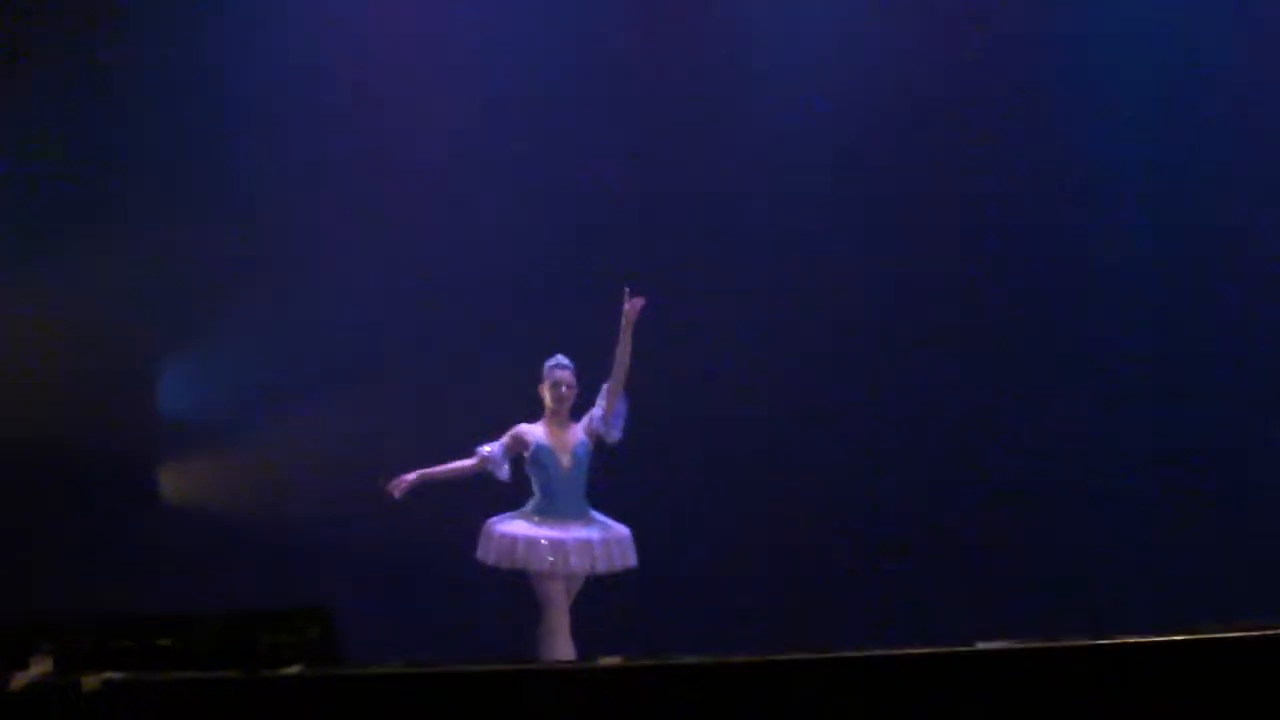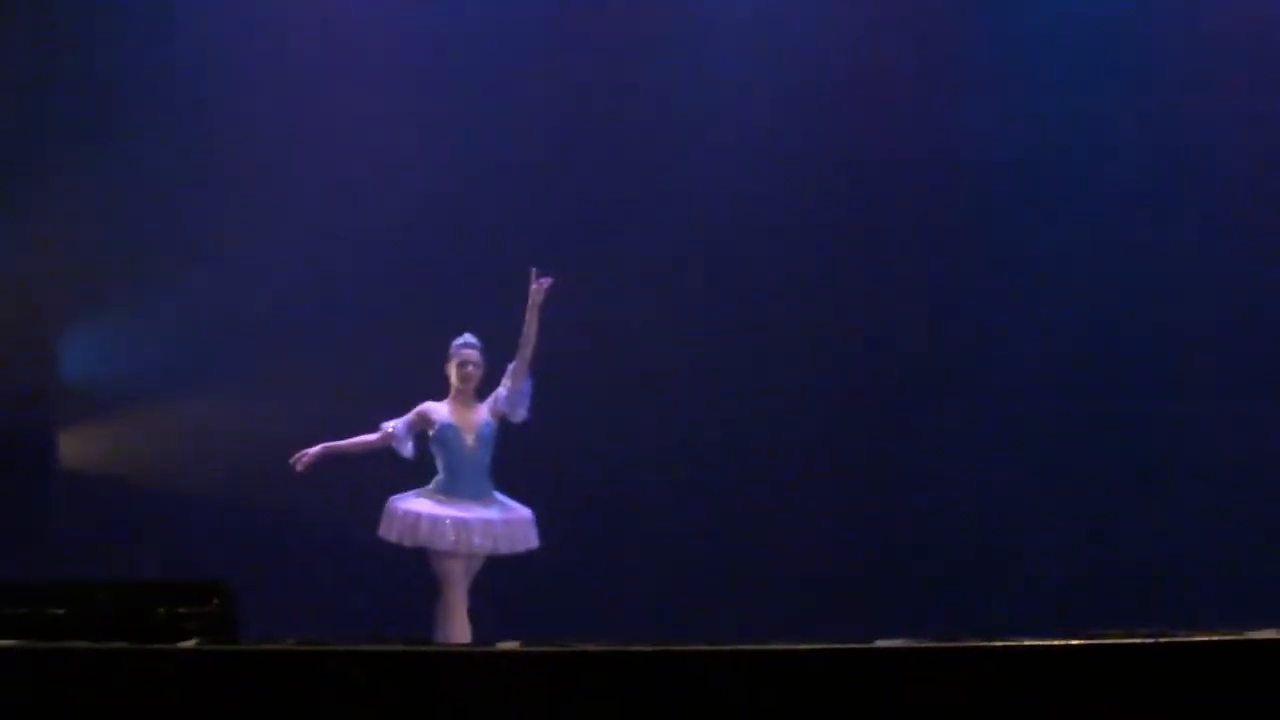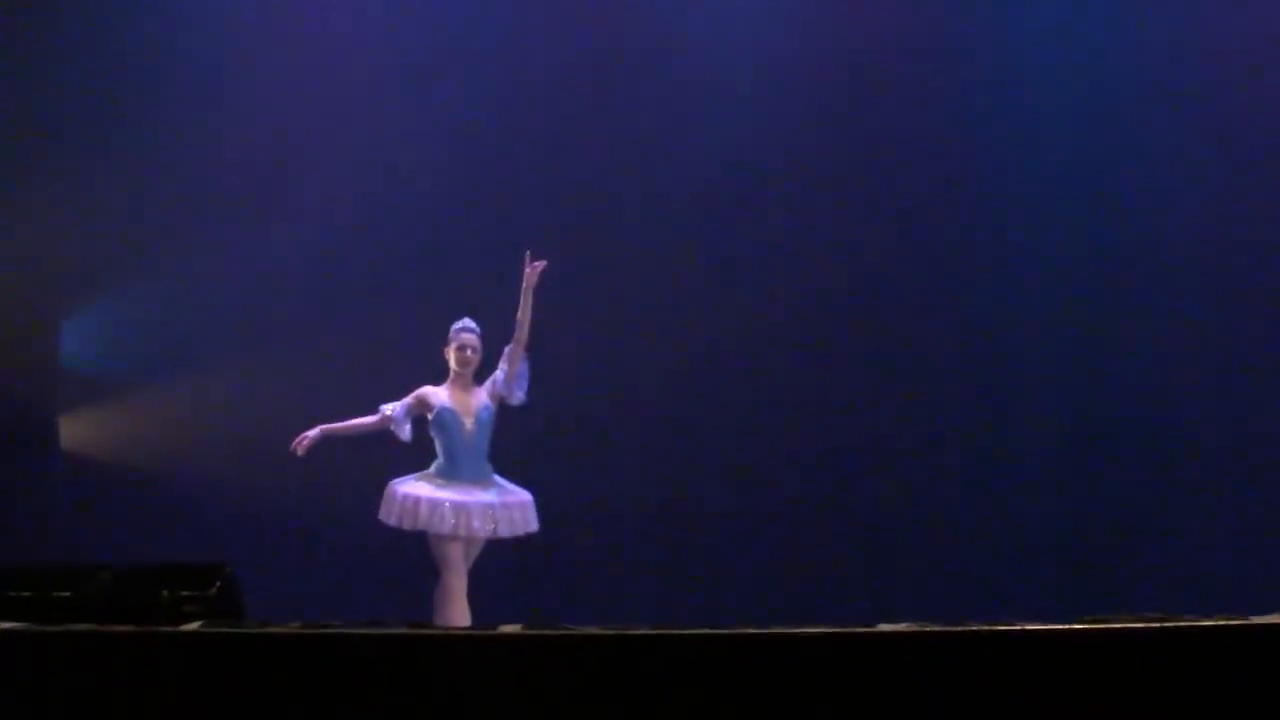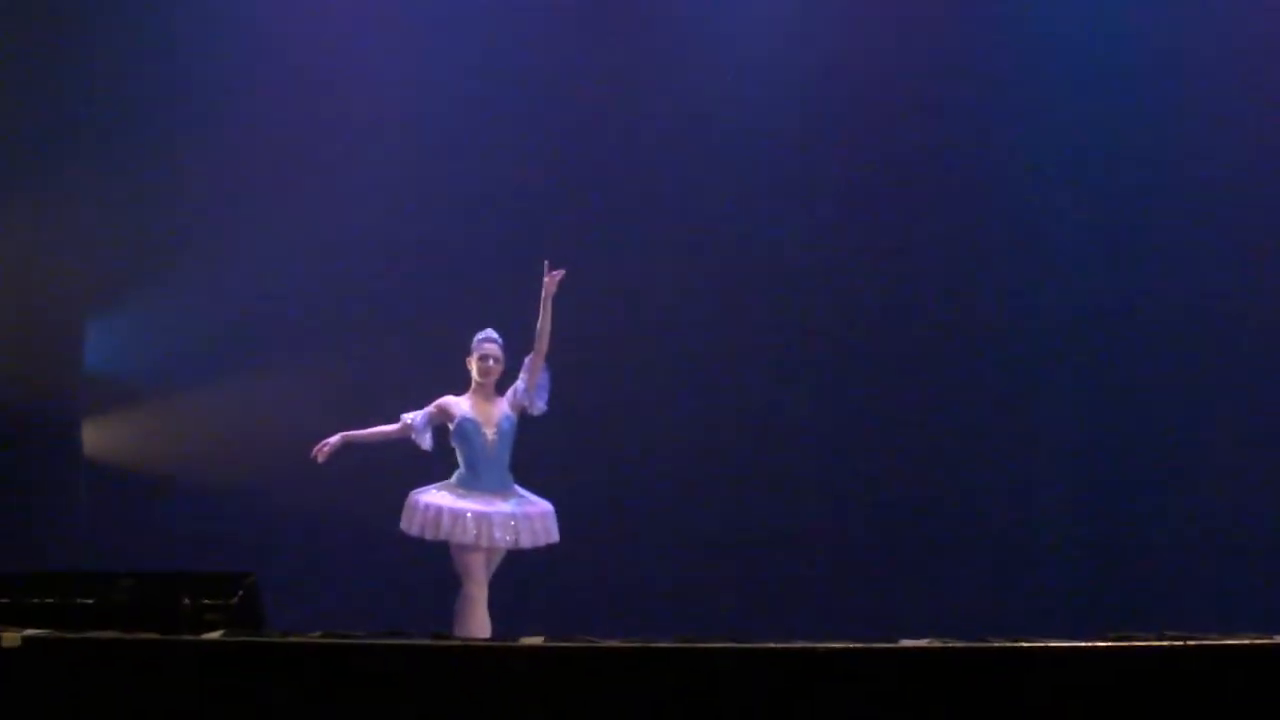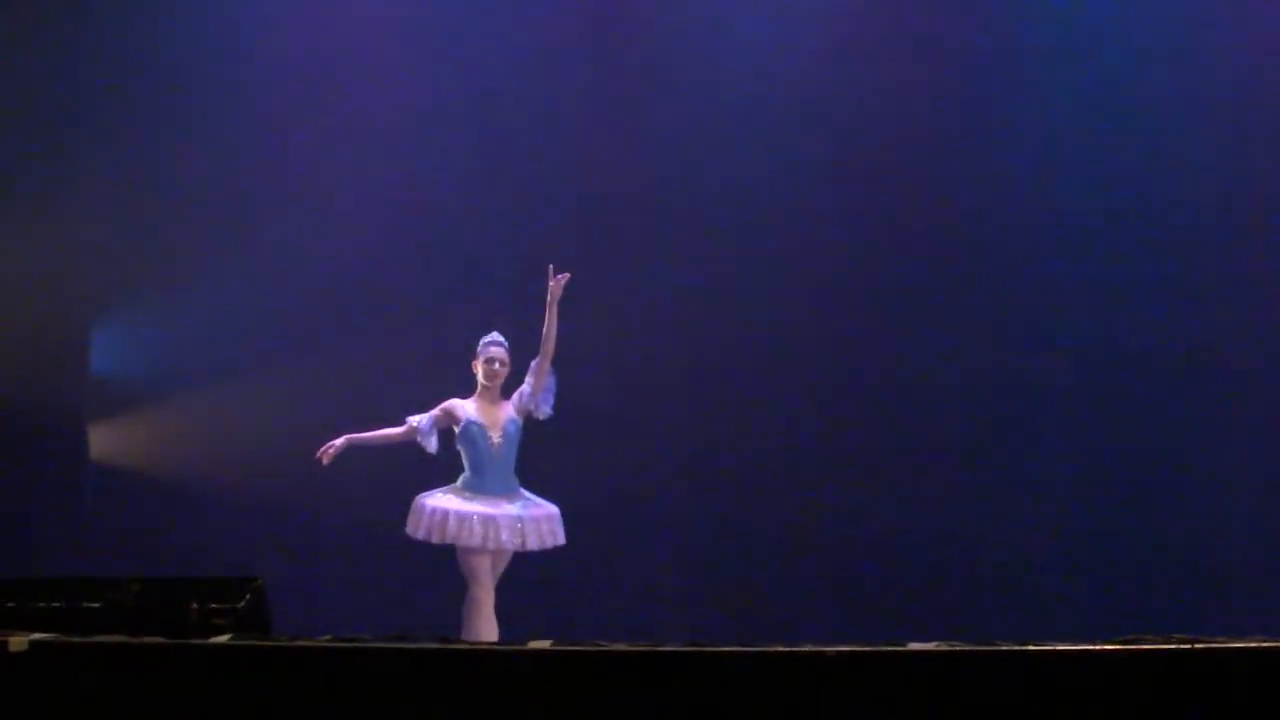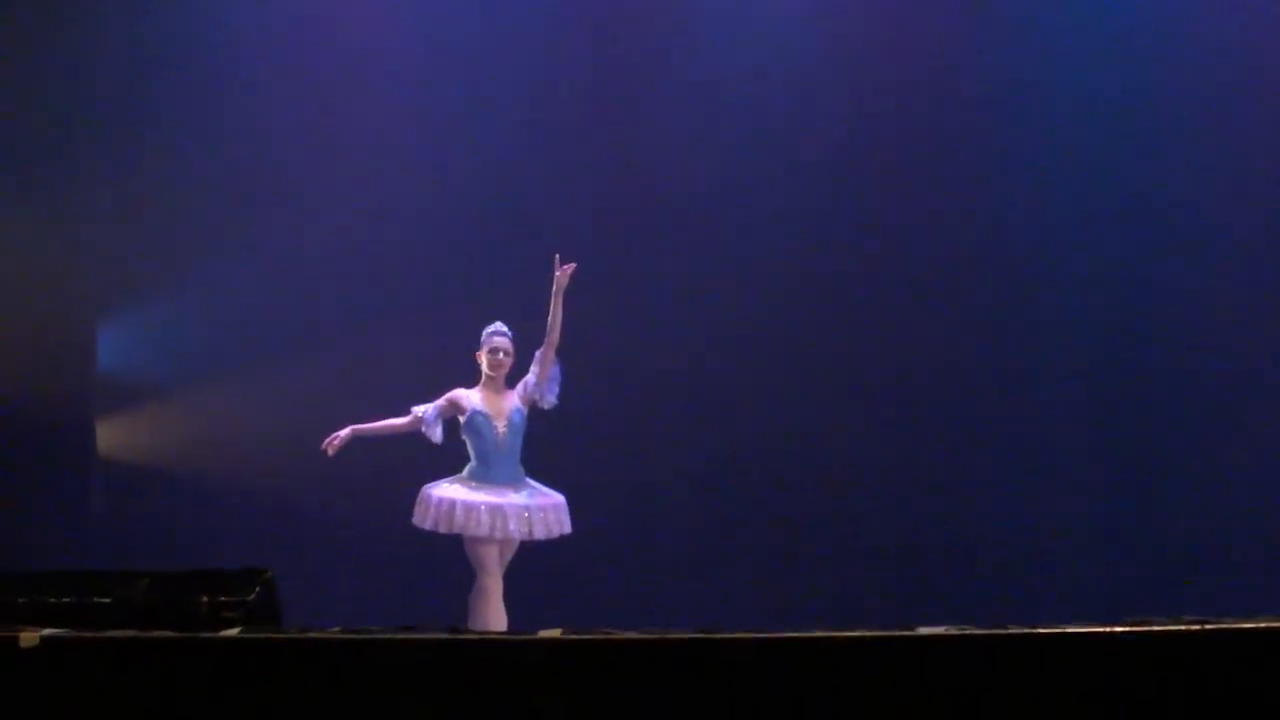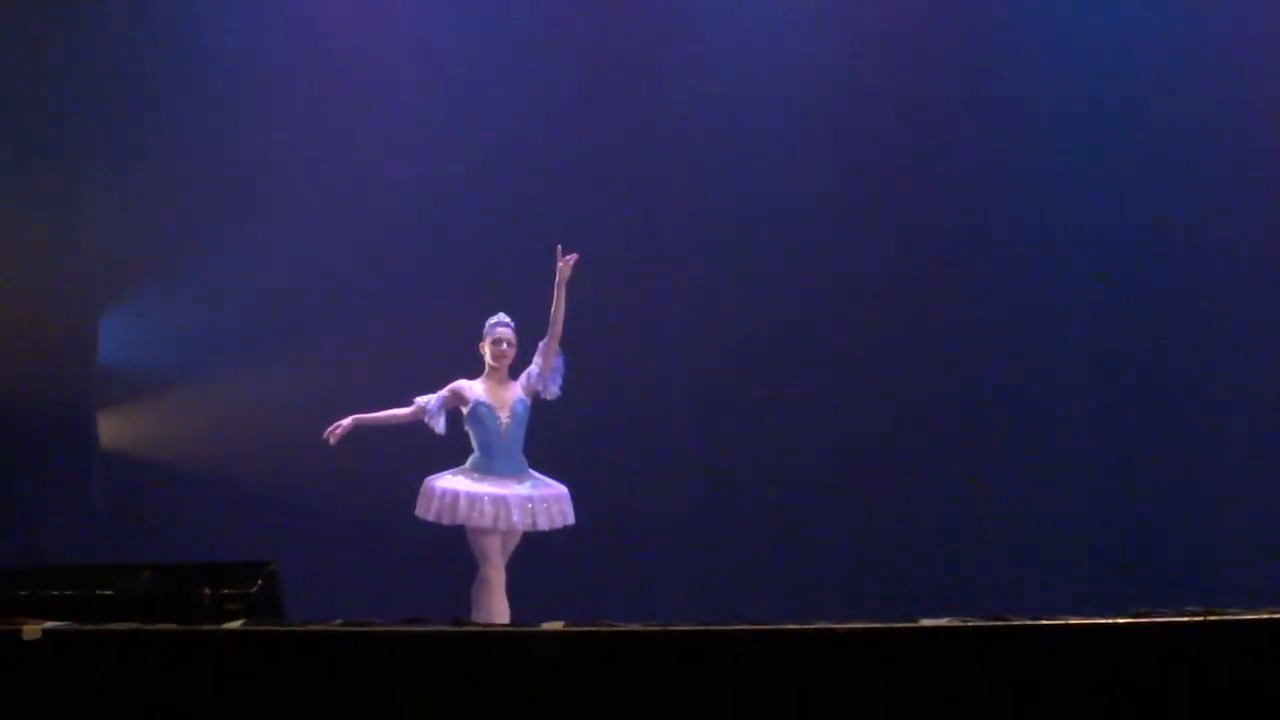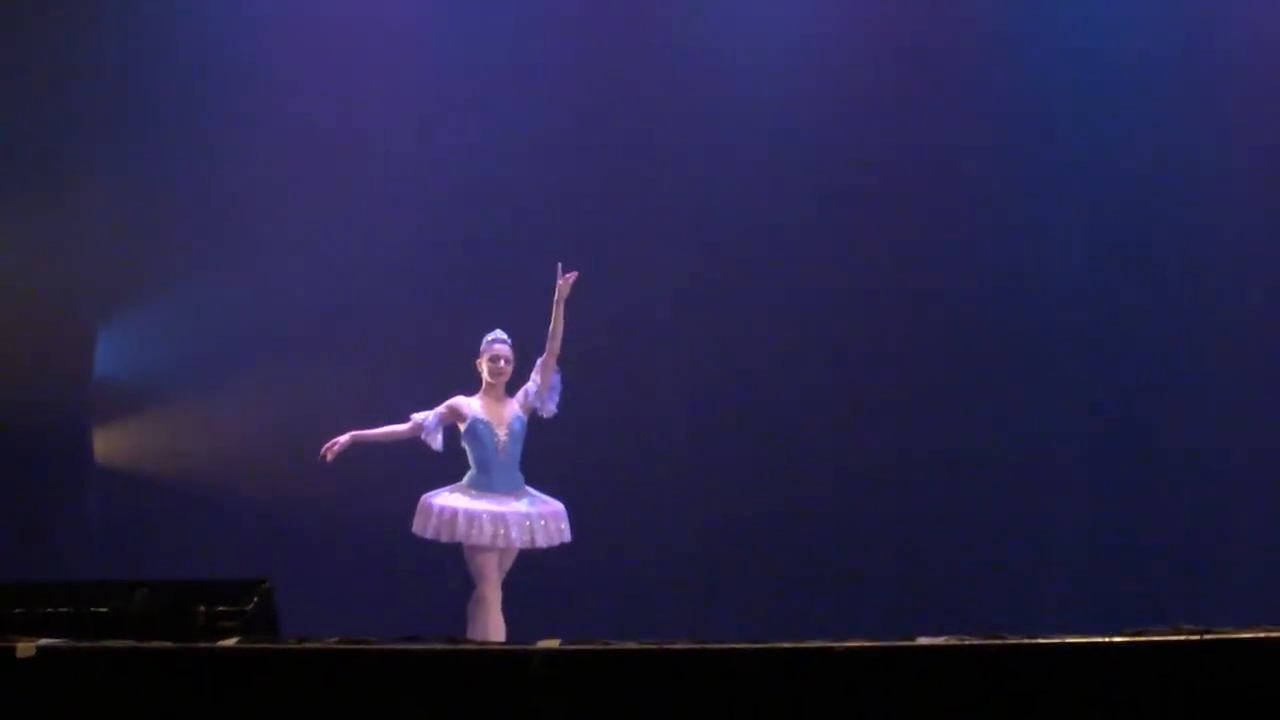
dt=0.3s
person 1, frame 1
left shoulder: (587, 430)
right shoulder: (525, 434)
left elbow: (617, 381)
right elbow: (475, 463)
left wrist: (627, 326)
right wrist: (420, 475)
left hip: (580, 531)
right hip: (540, 530)
left knee: (559, 613)
right knee: (555, 614)
person 1, frame 2
left shoulder: (492, 409)
right shoulder: (430, 412)
left elbow: (523, 360)
right elbow: (378, 438)
left wrist: (534, 305)
right wrist: (324, 448)
left hip: (482, 510)
right hip: (443, 508)
left knee: (457, 593)
right knee: (454, 594)
person 1, frame 3
left shoulder: (490, 393)
right shoulder: (429, 396)
left elbow: (519, 342)
right elbow: (377, 421)
left wrist: (528, 289)
right wrist: (323, 430)
left hip: (481, 494)
right hip: (443, 491)
left knee: (455, 577)
right knee: (454, 579)
person 1, frame 4
left shoulder: (512, 403)
right shoulder: (451, 406)
left elbow: (539, 353)
right elbow: (398, 429)
left wrist: (546, 298)
right wrist: (344, 437)
left hip: (503, 504)
right hip: (464, 501)
left knee: (475, 588)
right knee: (475, 588)
person 1, frame 5
left shoulder: (518, 406)
right shoulder: (457, 409)
left elbow: (546, 356)
right elbow: (403, 432)
left wrist: (553, 302)
right wrist: (349, 439)
left hip: (508, 507)
right hip: (471, 505)
left knee: (482, 591)
right knee: (481, 592)
person 1, frame 6
left shoulder: (522, 396)
right shoulder: (461, 399)
left elbow: (550, 346)
right elbow: (408, 422)
left wrist: (557, 292)
right wrist: (354, 430)
left hip: (515, 497)
right hip: (476, 495)
left knee: (489, 581)
right knee: (490, 582)
person 1, frame 7
left shoulder: (525, 387)
right shoulder: (464, 390)
left elbow: (553, 337)
right elbow: (411, 412)
left wrist: (560, 283)
right wrist: (357, 419)
left hip: (518, 487)
right hip: (480, 485)
left knee: (492, 572)
right knee: (493, 573)
left ankle: (481, 622)
person 1, frame 8
left shoulder: (522, 404)
right shoulder: (462, 406)
left elbow: (551, 355)
right elbow: (407, 429)
left wrist: (559, 301)
right wrist: (354, 436)
left hip: (514, 505)
right hip: (476, 503)
left knee: (487, 590)
right knee: (488, 591)
left ankle: (476, 641)
